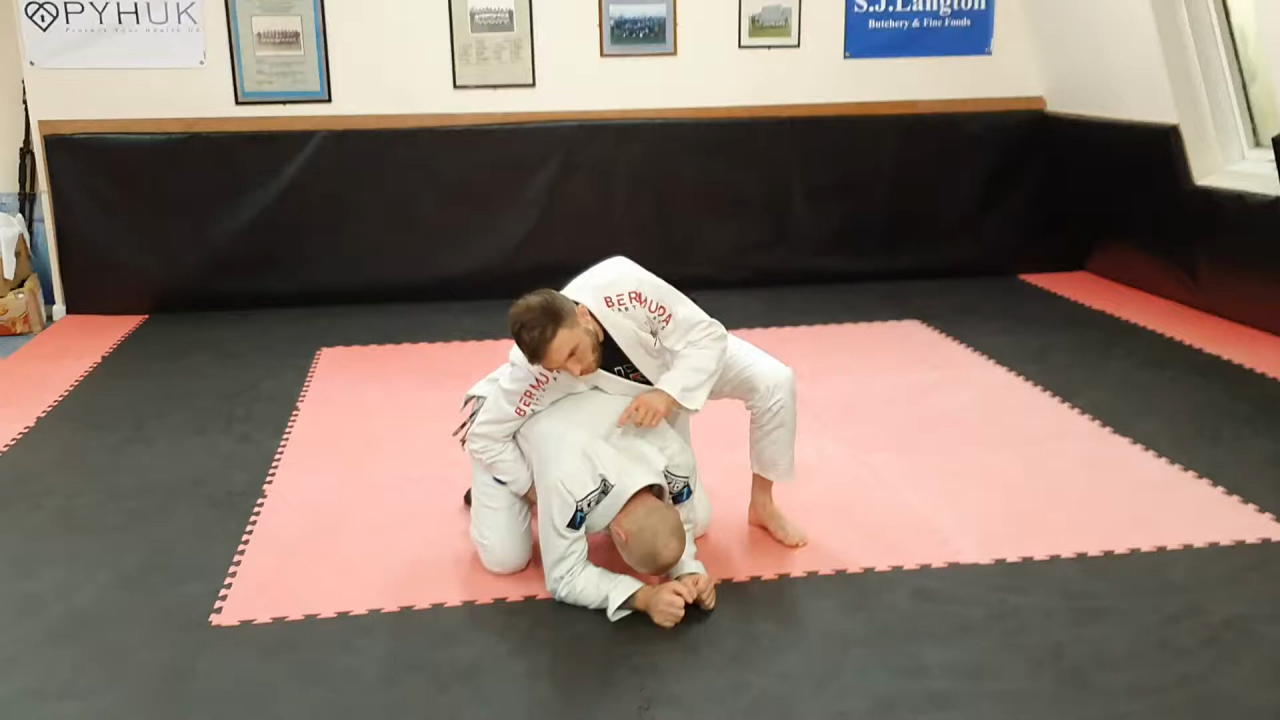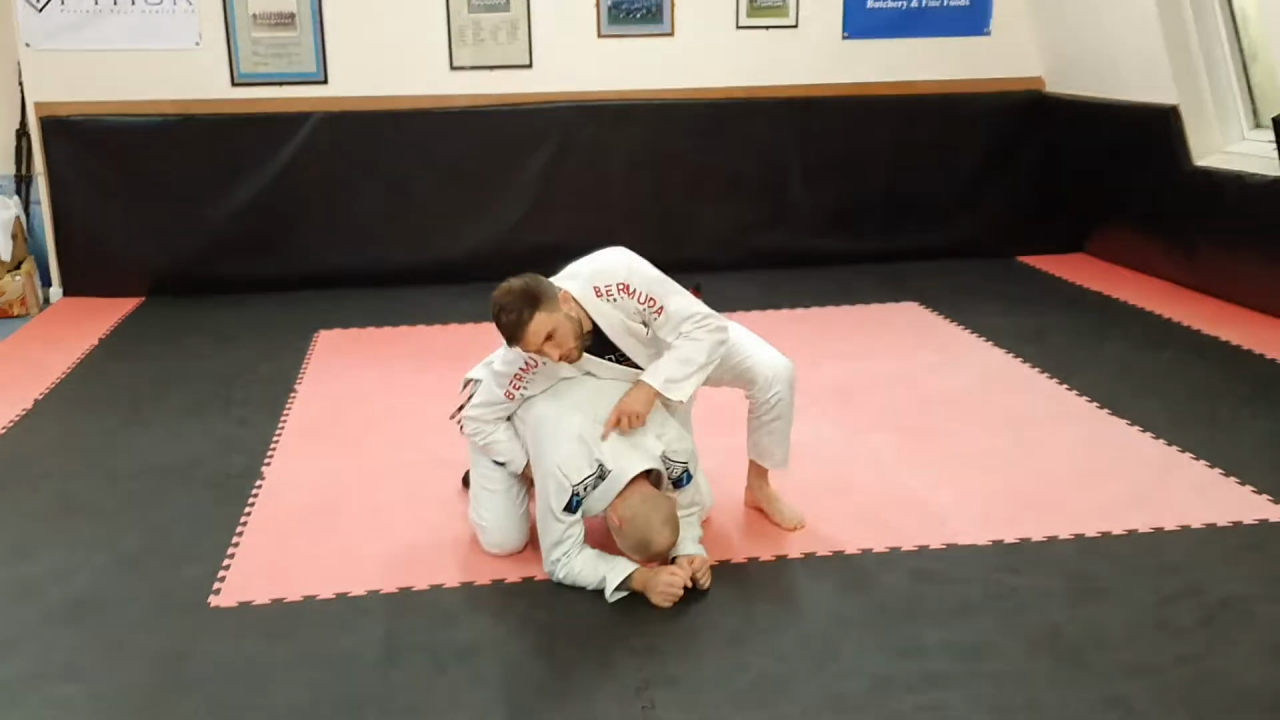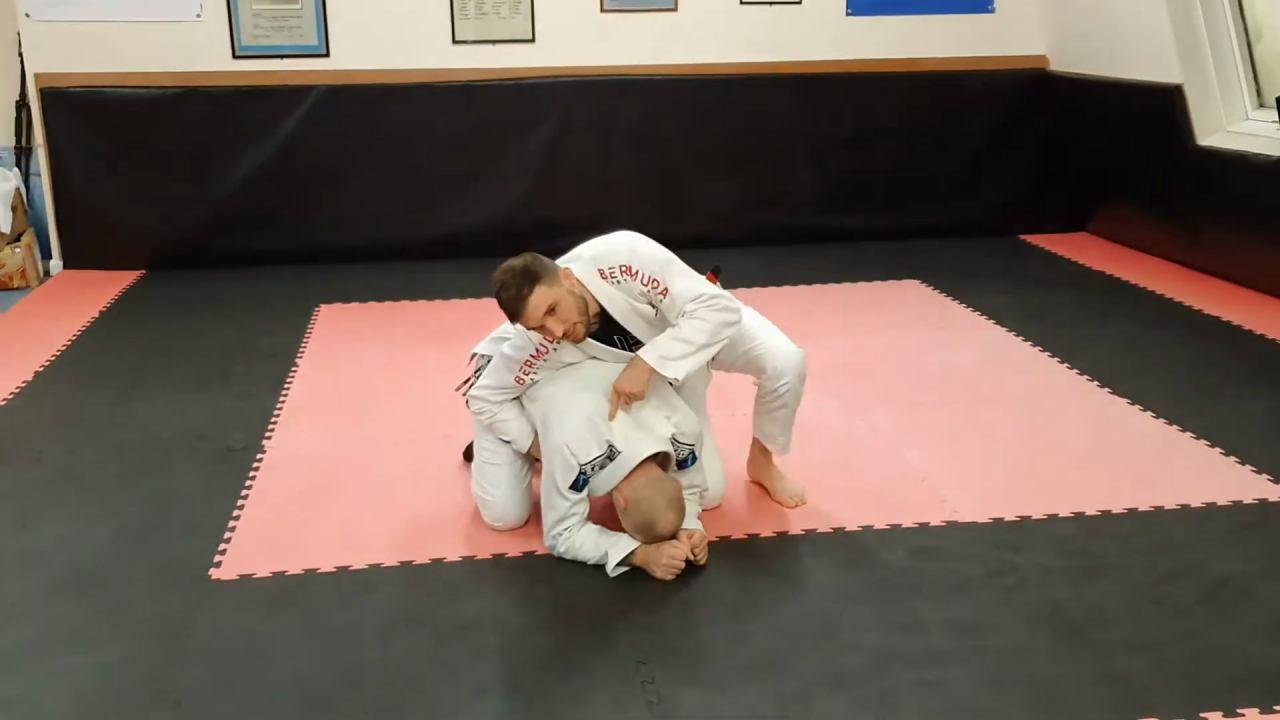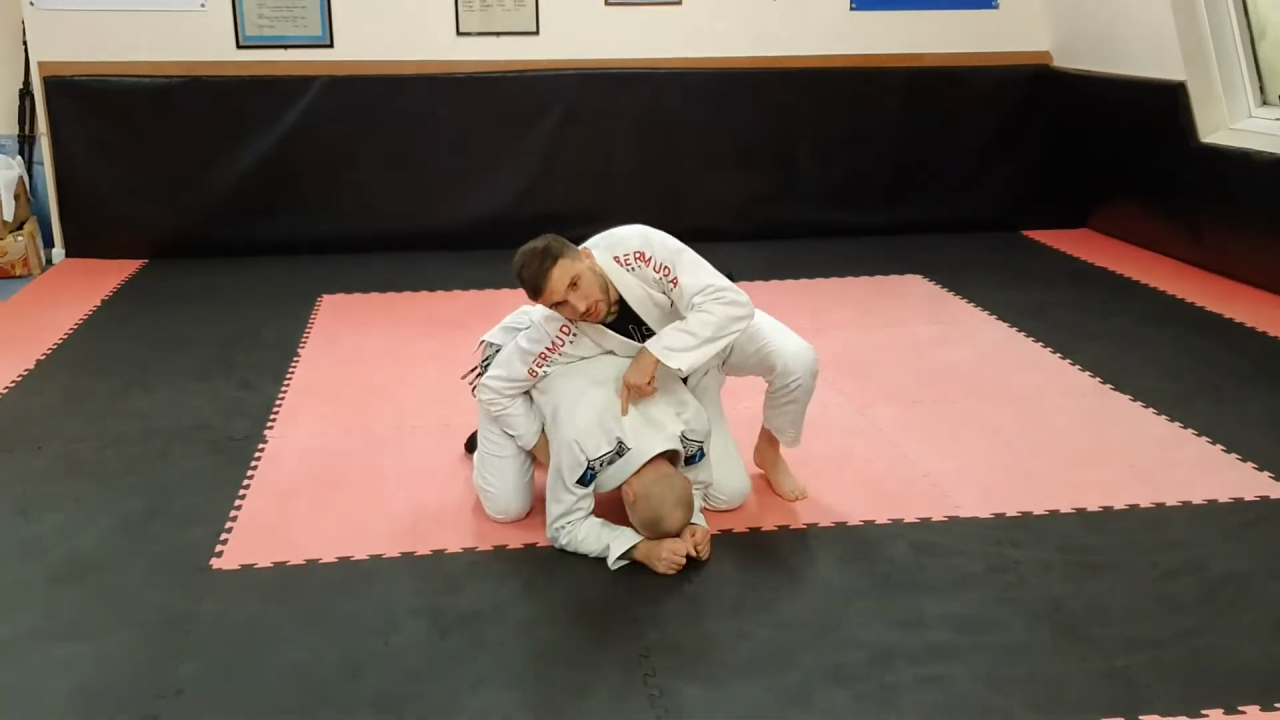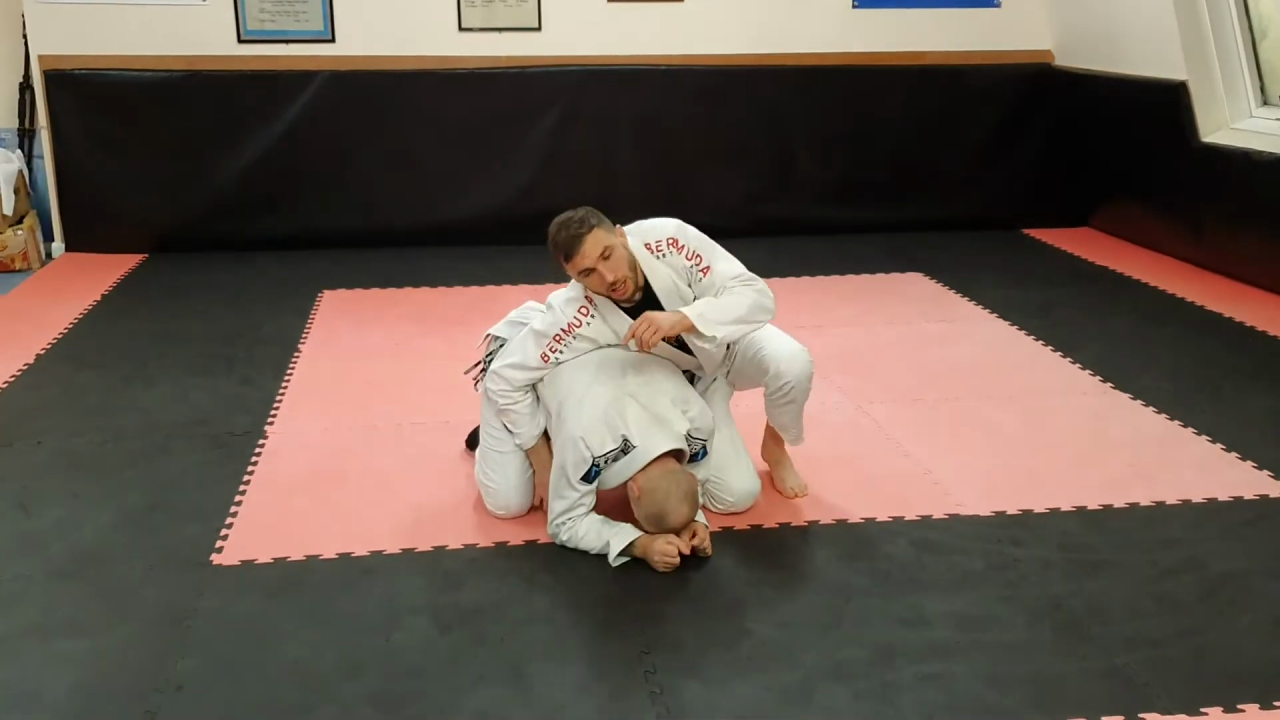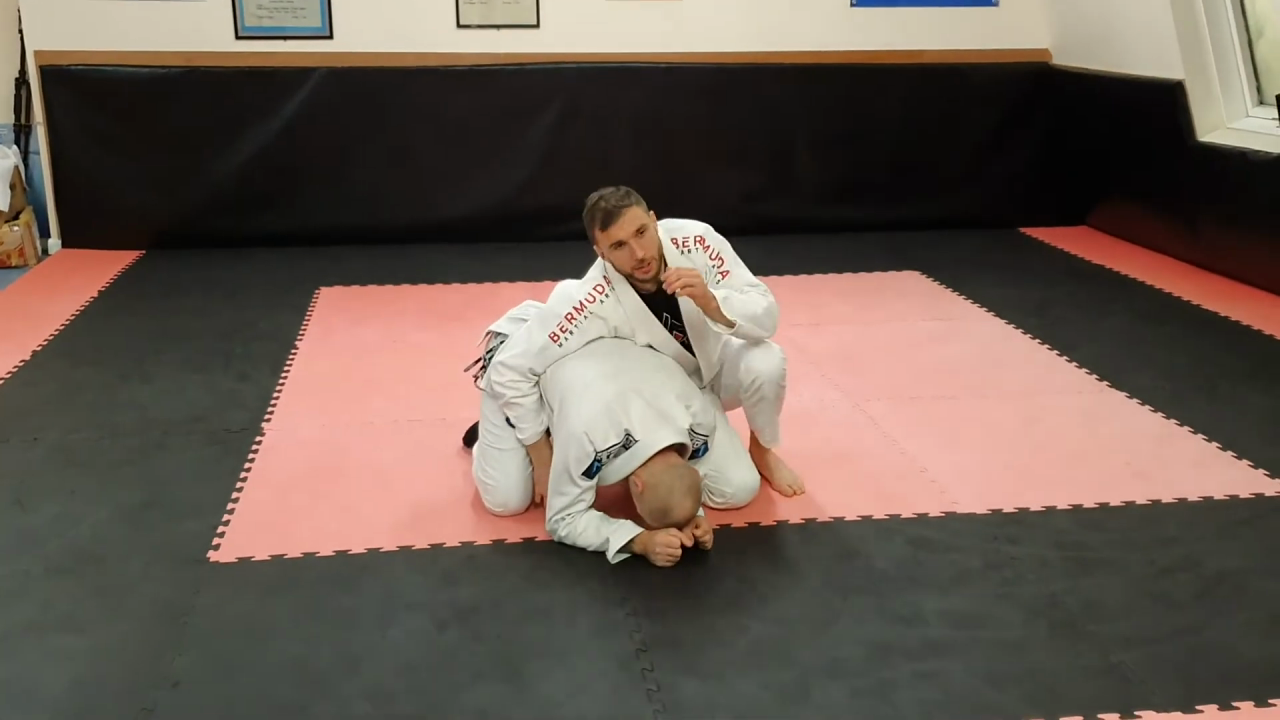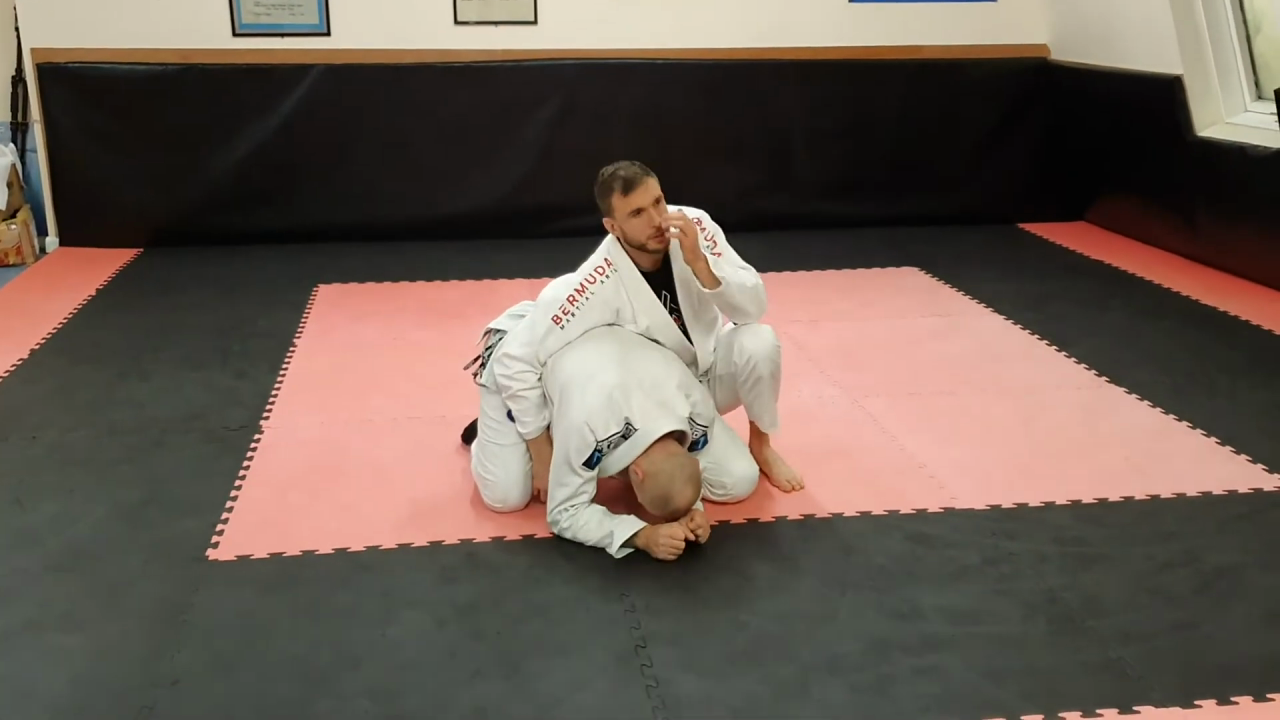
dt=0.2s
person 1, frame 1
left shoulder: (624, 284)
right shoulder: (534, 372)
left elbow: (707, 335)
right elbow: (483, 437)
left wrist: (668, 393)
left hip: (679, 360)
right hip: (631, 401)
left knee: (774, 381)
left ankle: (762, 505)
person 1, frame 2
left shoulder: (617, 273)
right shoulder: (527, 360)
left elbow: (707, 328)
right elbow: (477, 419)
left wrist: (649, 387)
left hip: (683, 342)
right hip: (626, 387)
left knee: (774, 372)
left ankle: (758, 487)
person 1, frame 3
left shoulder: (624, 257)
right shoulder: (538, 344)
left elbow: (718, 310)
right elbow: (485, 399)
left wrist: (646, 363)
left hip: (706, 324)
right hip: (655, 377)
left knee: (785, 363)
right knee: (706, 491)
left ankle: (762, 461)
person 1, frame 4
left shoulder: (638, 248)
left elbow: (730, 304)
right elbow: (495, 390)
left wrist: (654, 356)
left hip: (715, 331)
left knee: (797, 361)
right knee: (725, 492)
left ankle: (768, 450)
person 1, frame 5
left shoulder: (668, 239)
right shoulder: (575, 316)
left elbow: (755, 295)
right elbow: (503, 380)
left wrist: (680, 319)
left hip: (722, 344)
left knee: (791, 364)
right knee: (734, 495)
left ankle: (775, 447)
person 1, frame 6
left shoulder: (695, 239)
right shoulder: (594, 301)
left elbow: (765, 314)
right elbow: (509, 370)
left wrist: (710, 301)
right wrist: (543, 459)
left hip: (716, 361)
left knee: (765, 363)
left ankle: (762, 452)
person 1, frame 7
left shoulder: (694, 225)
right shoulder: (596, 284)
left elbow: (753, 306)
right elbow: (513, 362)
left wrist: (699, 262)
right wrist: (542, 453)
left hip: (710, 365)
left knee: (759, 343)
left ankle: (760, 444)
person 2, frame 1
left shoulder: (677, 458)
right shoulder: (564, 482)
left elbow: (683, 523)
right elbow: (564, 579)
left wrist: (689, 572)
right wrist: (644, 598)
right knee: (503, 559)
person 2, frame 2
left shoulder: (676, 445)
right shoulder: (561, 467)
left elbow: (683, 508)
right elbow: (560, 559)
left wrist: (687, 554)
right wrist: (640, 579)
person 2, frame 3
left shoulder: (684, 428)
right shoulder: (570, 449)
left elbow: (688, 487)
right elbow: (562, 534)
left wrist: (690, 530)
right wrist: (640, 554)
right knee: (503, 516)
person 2, frame 4
left shoulder: (693, 424)
right shoulder: (579, 439)
left elbow: (692, 482)
right elbow: (565, 526)
left wrist: (692, 522)
right wrist: (641, 548)
right knee: (506, 507)
person 2, frame 5
left shoulder: (698, 422)
right shoulder: (585, 437)
left elbow: (687, 478)
right elbow: (565, 523)
left wrist: (694, 521)
right wrist: (641, 545)
right knee: (507, 503)
right ankle: (493, 434)
person 2, frame 6
left shoulder: (700, 420)
right shoulder: (586, 431)
right elbow: (562, 518)
left wrist: (692, 517)
right wrist: (641, 541)
right knee: (506, 499)
right ankle: (490, 426)
person 2, frame 7
left shoulder: (698, 409)
right shoulder: (586, 423)
left elbow: (685, 466)
right elbow: (563, 512)
left wrist: (690, 510)
right wrist: (643, 536)
right knee: (505, 497)
right ankle: (491, 430)
